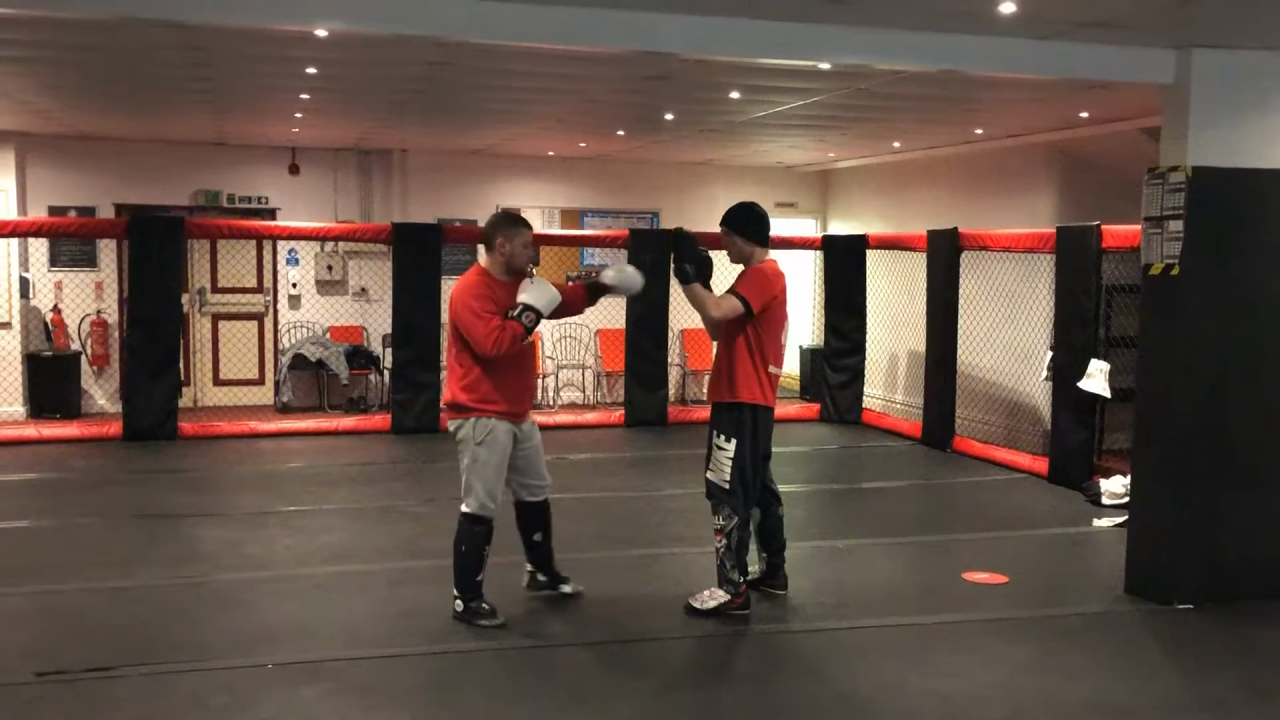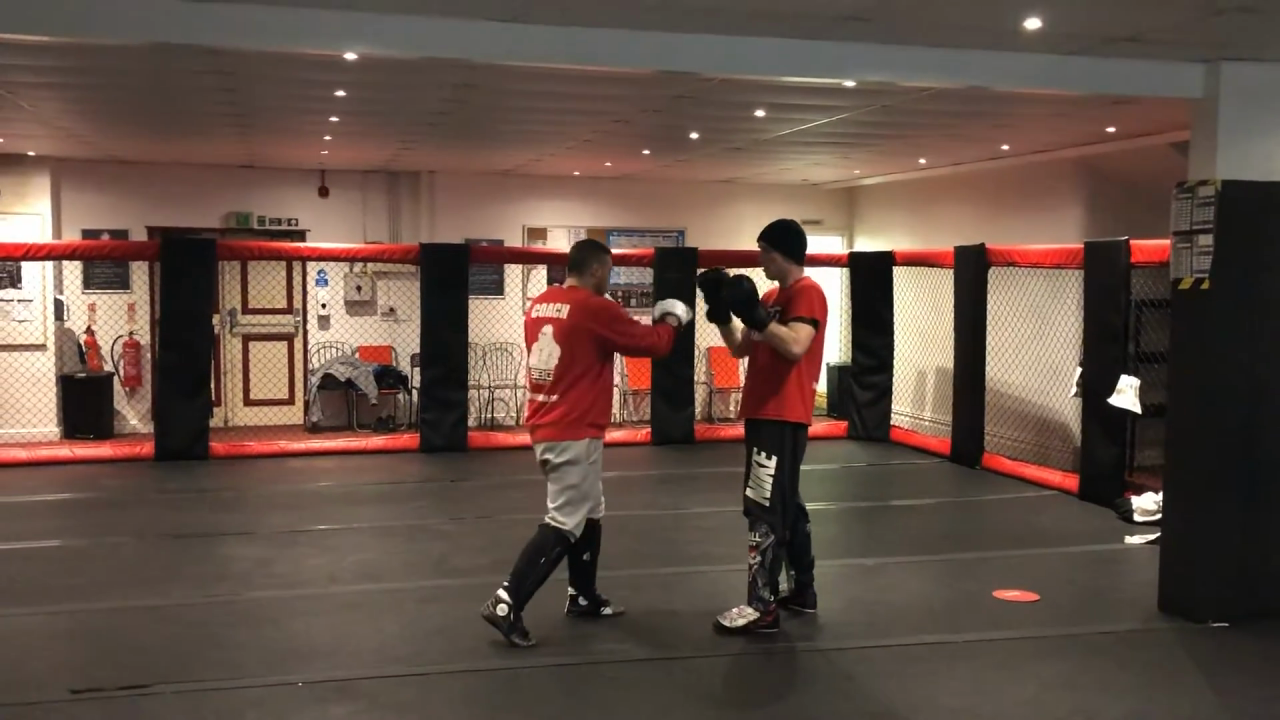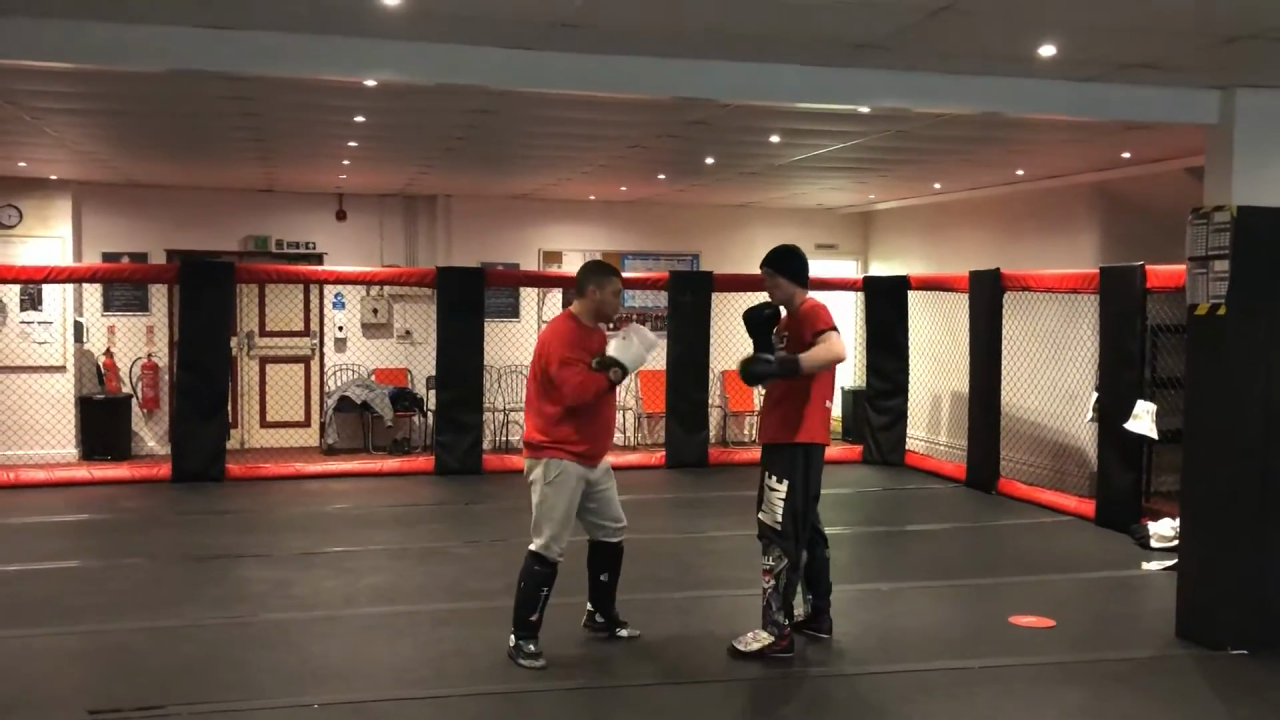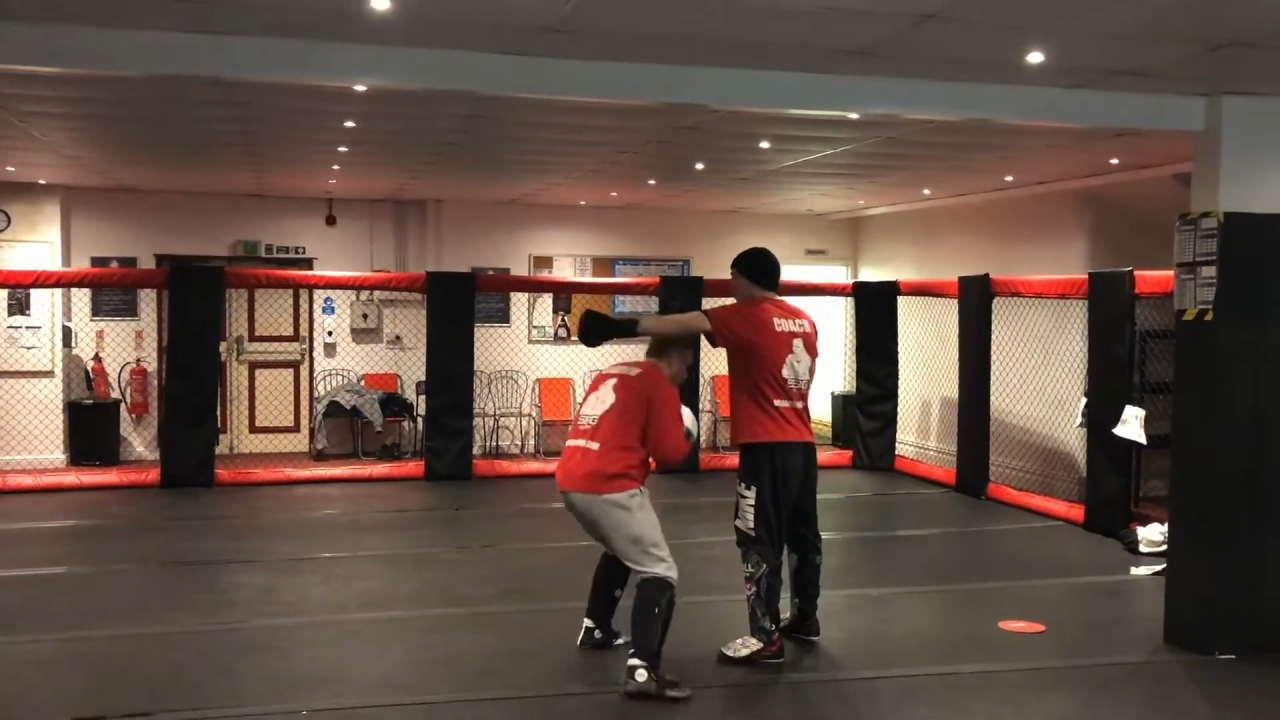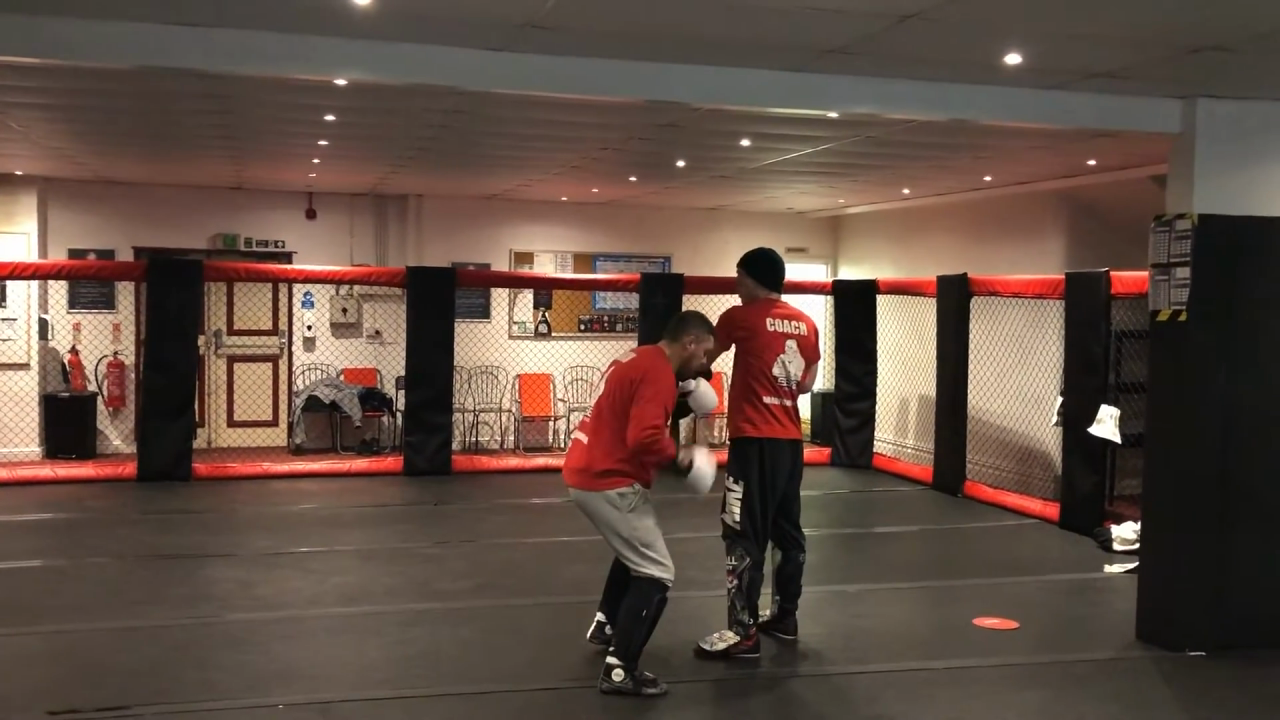
dt=1s
person 1, frame 1
left shoulder: (762, 276)
right shoulder: (754, 277)
left elbow: (715, 311)
right elbow: (718, 330)
left wrist: (684, 271)
right wrist: (701, 282)
left hip: (742, 401)
right hip: (751, 400)
left knee: (726, 490)
right knee: (758, 485)
left ankle: (732, 588)
right ankle: (773, 571)
person 1, frame 2
left shoulder: (806, 292)
right shoulder: (773, 296)
left elbow: (795, 346)
right elbow: (740, 349)
left wrist: (753, 312)
right wrist: (721, 311)
left hip: (782, 417)
right hip: (767, 414)
left knee: (764, 507)
right knee: (785, 503)
left ankle: (762, 606)
right ankle: (801, 590)
person 1, frame 3
left shoulder: (810, 312)
right shoulder: (783, 320)
left elbow: (834, 350)
right elbow: (766, 380)
left wrist: (785, 365)
right wrist: (760, 341)
left hip: (796, 439)
right hip: (786, 437)
left knee: (777, 531)
right knee: (803, 526)
left ankle: (777, 630)
right ankle: (818, 614)
person 1, frame 4
left shoulder: (746, 317)
right shoulder: (804, 321)
left elbow: (681, 325)
left wrist: (620, 327)
left hip: (767, 445)
right hip: (802, 443)
left knee: (759, 539)
right knee: (803, 532)
left ankle: (766, 637)
right ankle: (805, 617)
person 1, frame 5
left shoulder: (740, 318)
right shoulder: (806, 324)
left elbow: (707, 356)
right elbow: (806, 383)
left hip: (754, 441)
right hip: (790, 440)
left knee: (743, 535)
right knee: (787, 530)
left ankle: (742, 631)
right ankle: (785, 616)
person 2, frame 1
left shoulder: (520, 282)
right shoulder: (471, 291)
left elbow: (564, 300)
right elbow: (493, 344)
left wrist: (601, 284)
right wrist: (530, 311)
left hip: (516, 413)
right hip: (482, 416)
left knee: (534, 493)
right knee: (480, 508)
left ankle: (543, 573)
right ankle: (467, 599)
person 2, frame 2
left shoulder: (539, 305)
right shoulder: (595, 308)
right elbow: (651, 342)
right wrist: (671, 318)
left hip: (547, 426)
right hip: (575, 434)
left knee: (588, 513)
right knee: (565, 523)
left ankle: (583, 596)
right ankle: (507, 602)
person 2, frame 3
left shoulder: (594, 331)
right shoulder: (562, 334)
left elbow: (596, 381)
right elbow: (580, 391)
left wrist: (620, 357)
right wrist: (621, 363)
left hip: (591, 459)
right hip: (557, 459)
left knee: (610, 533)
right knee: (548, 549)
left ankle: (601, 616)
right ankle: (521, 636)
person 2, frame 4
left shoulder: (612, 373)
right shoulder: (661, 386)
right elbow: (668, 451)
right wrist: (685, 434)
left hip: (571, 481)
right hip: (609, 488)
left knee: (621, 551)
right knee: (660, 574)
left ankle: (595, 629)
right ankle: (643, 671)
person 2, frame 5
left shoulder: (638, 358)
right shoulder: (658, 372)
right elbow: (644, 436)
left wrist: (681, 404)
right wrist: (681, 457)
left hip: (585, 471)
right hip: (608, 481)
left knee: (634, 551)
right knee: (656, 573)
left ankle: (606, 624)
right ankle: (620, 670)
